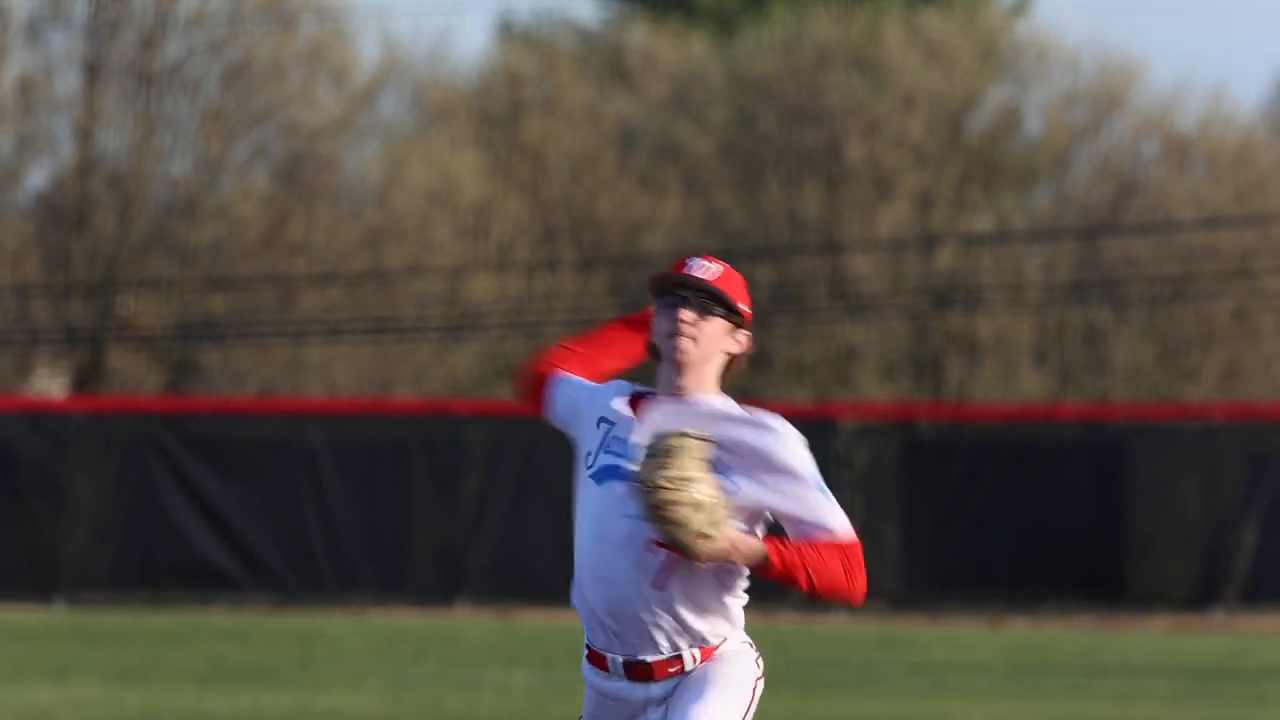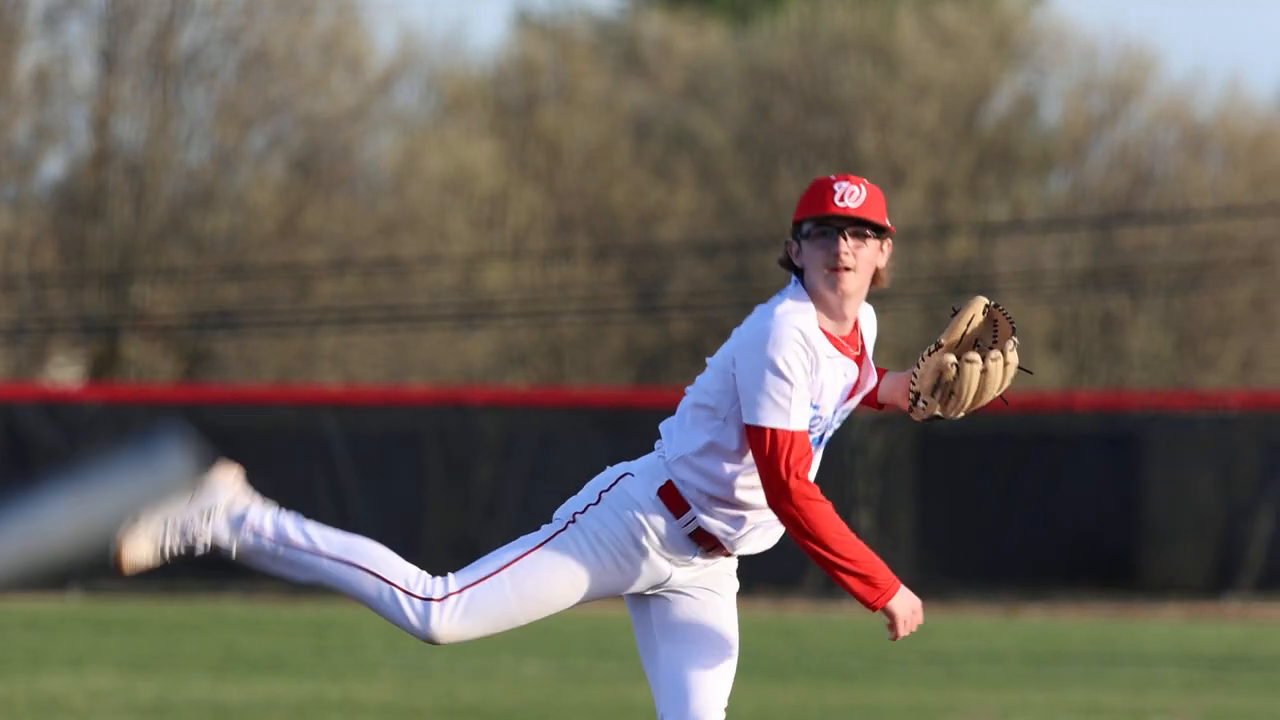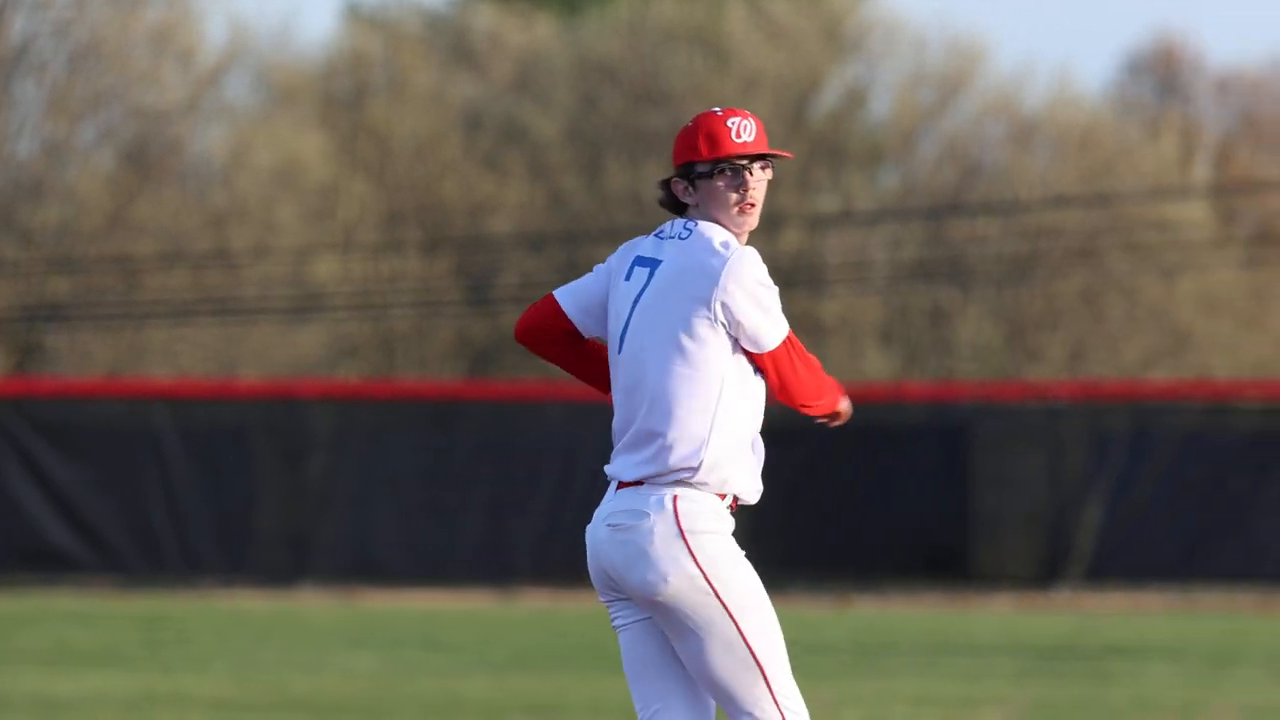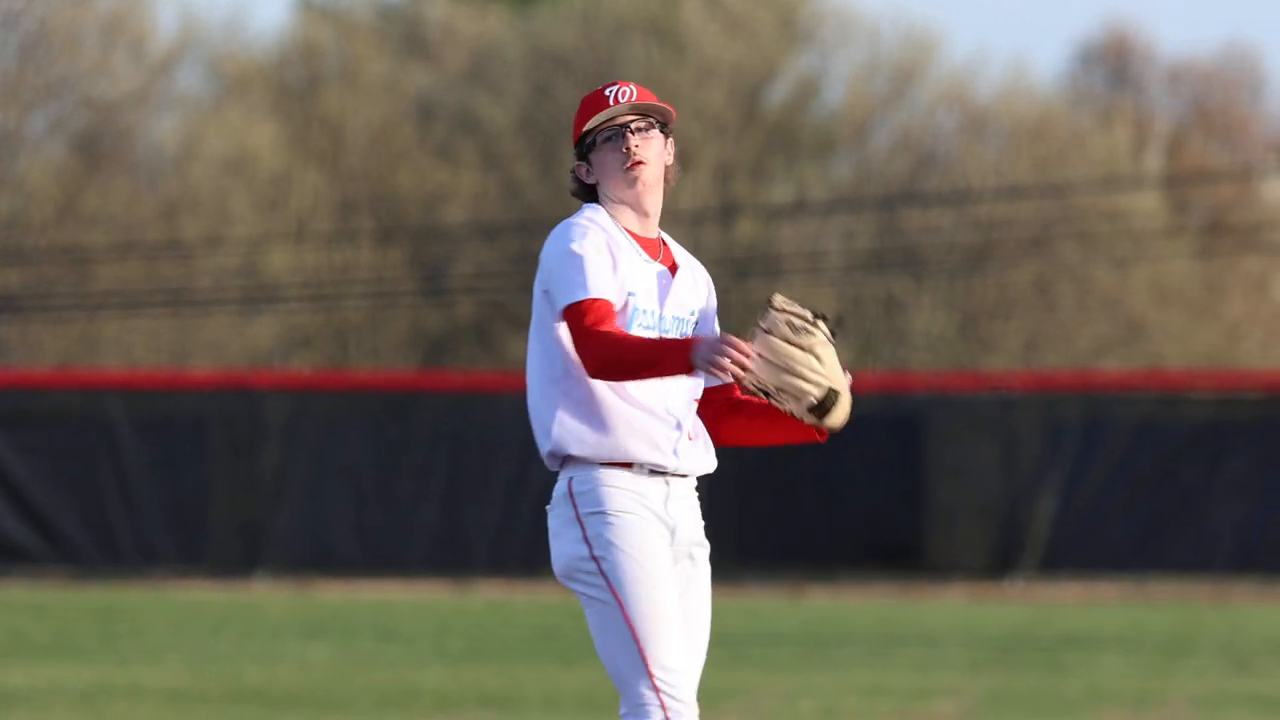
dt=0.5s
person 1, frame 1
left shoulder: (774, 444)
right shoulder: (606, 407)
left elbow: (849, 581)
right elbow: (539, 374)
left wrist: (753, 549)
right wrist: (646, 321)
left hip: (709, 678)
person 1, frame 2
left shoulder: (859, 321)
right shoulder: (784, 334)
right elbow: (787, 491)
left wrist: (876, 386)
right wrist: (881, 588)
left hip: (700, 569)
right hip: (636, 523)
right knee: (431, 609)
right ankle: (221, 518)
person 1, frame 3
left shoulder: (640, 257)
right shoulder: (730, 263)
left elbow: (534, 329)
right elbow: (797, 386)
right wrist: (833, 396)
left hip: (619, 529)
right hip: (685, 532)
person 1, frame 4
left shoulder: (692, 274)
right shoulder: (577, 241)
left elbow: (720, 418)
right elbow: (598, 353)
left wrist: (805, 418)
right wrist: (694, 353)
left hip: (676, 511)
right hip: (604, 505)
